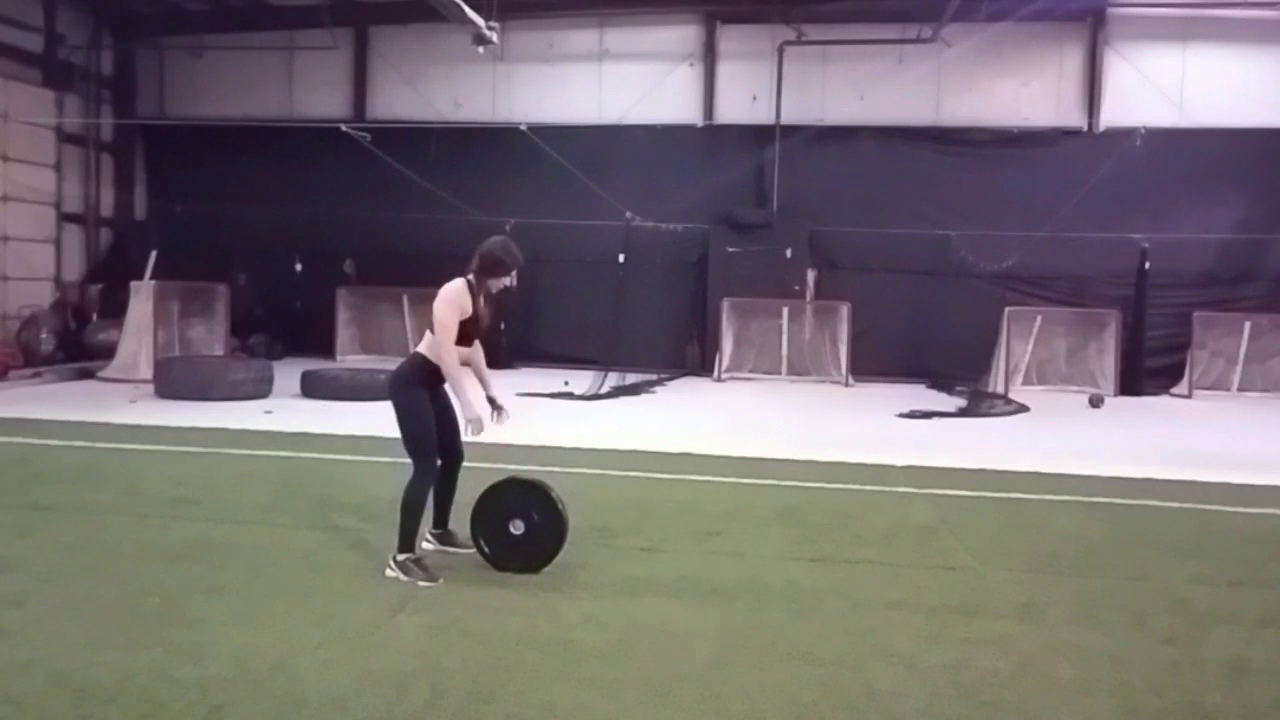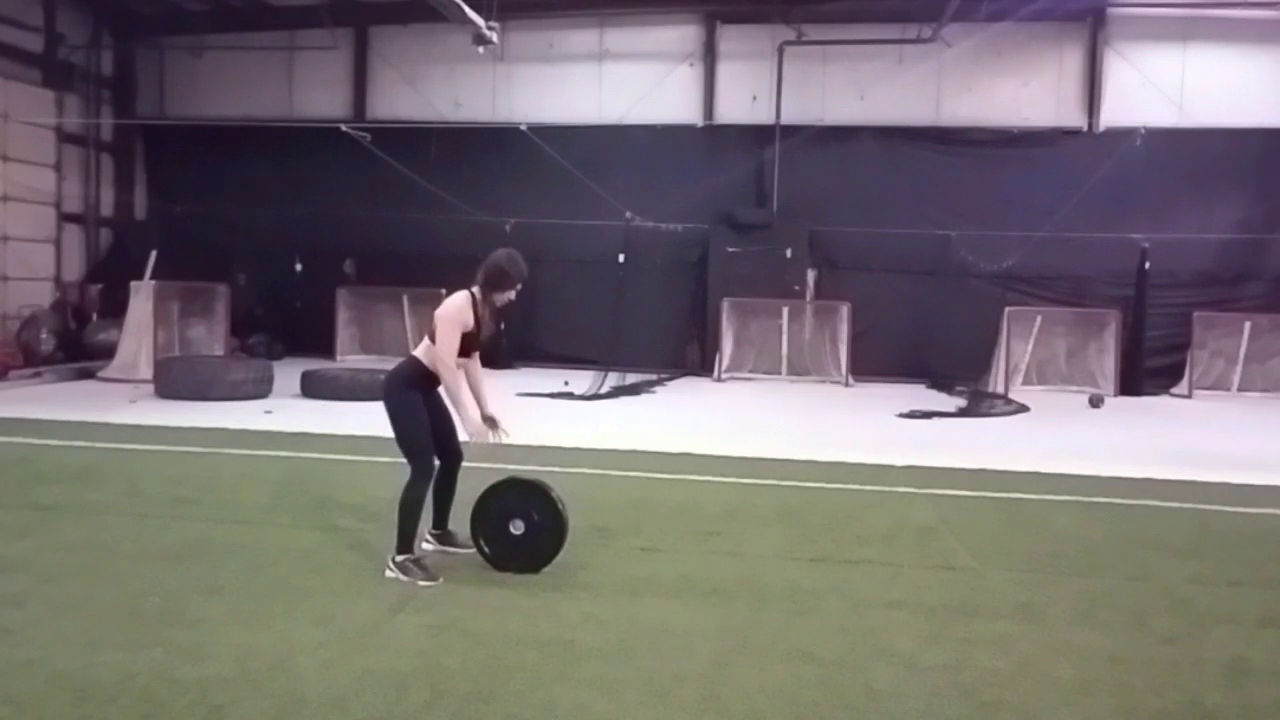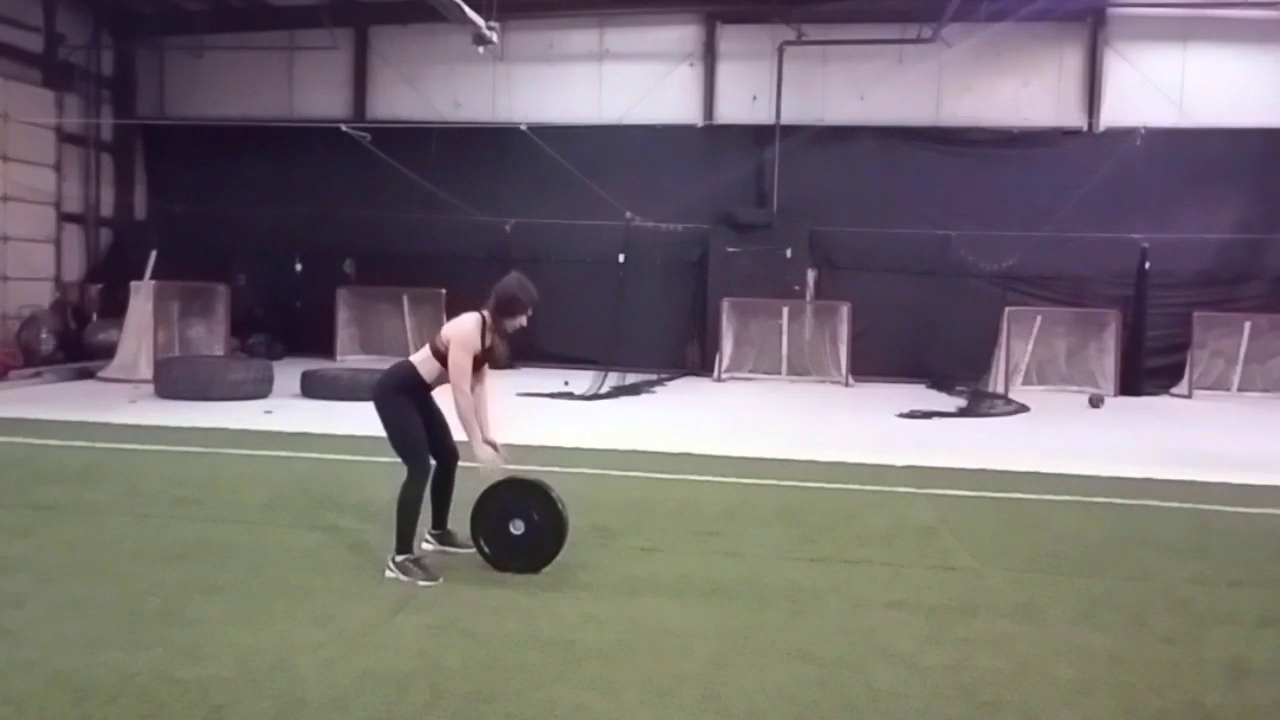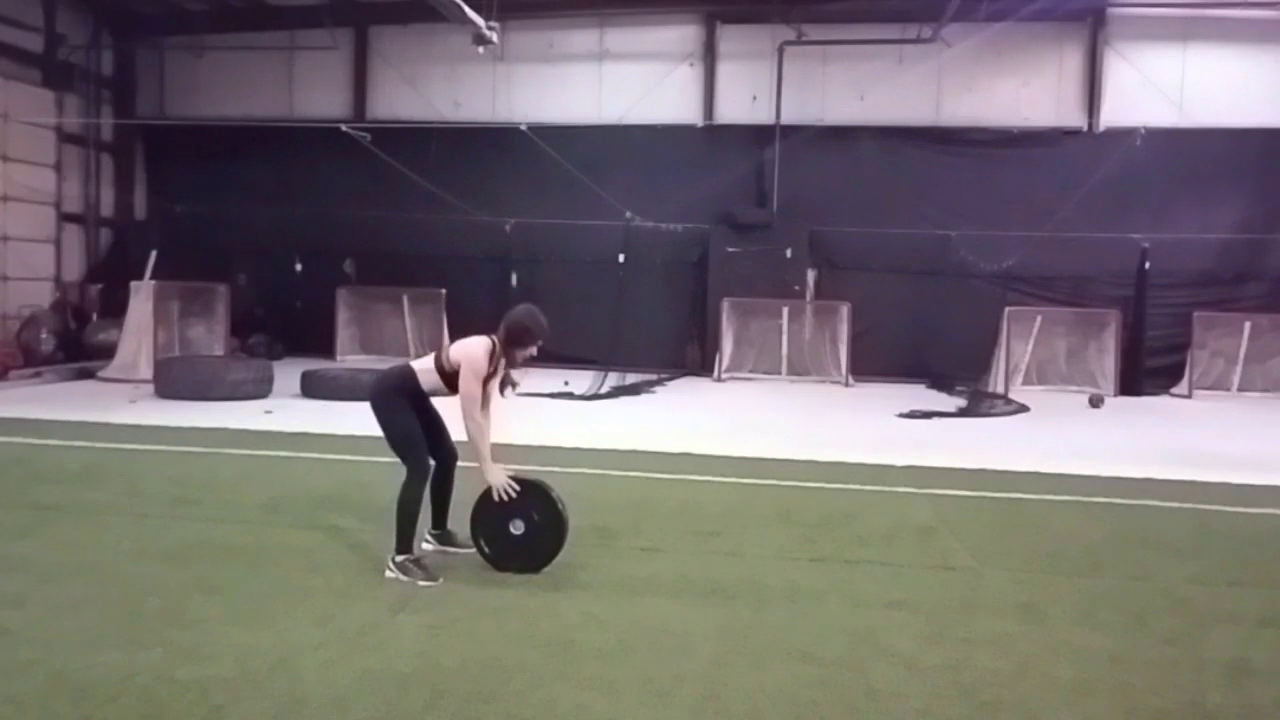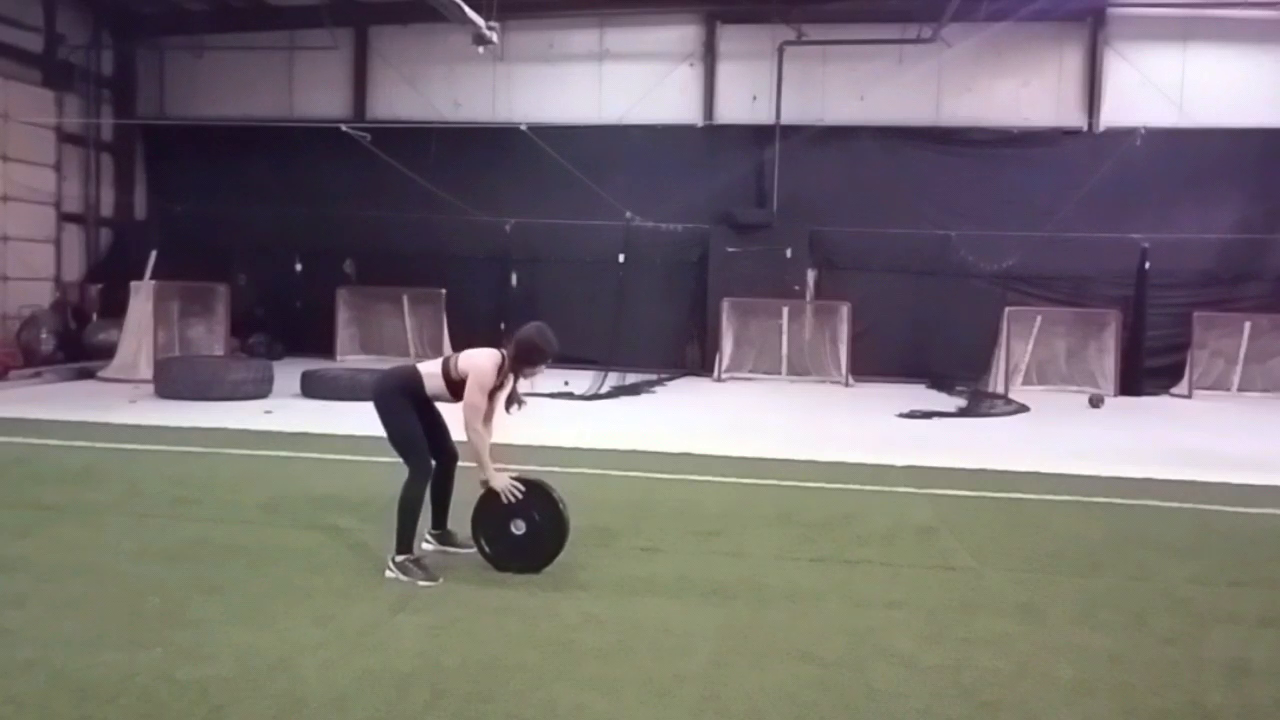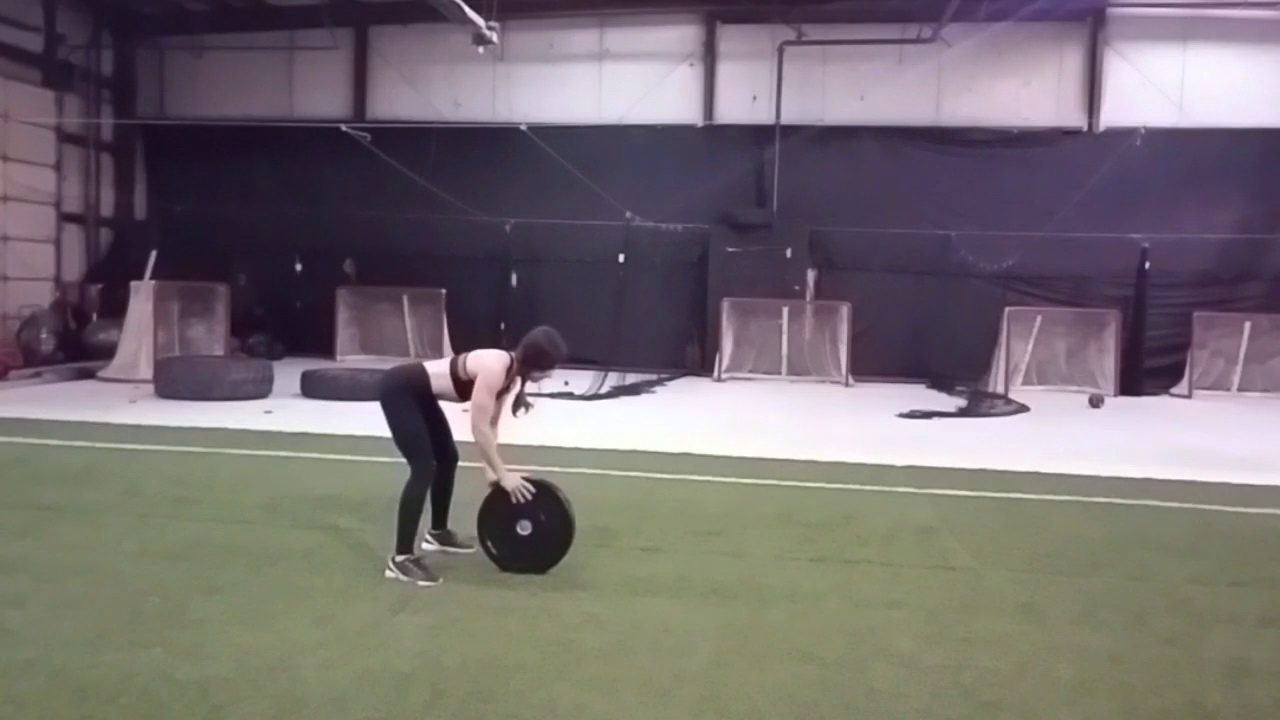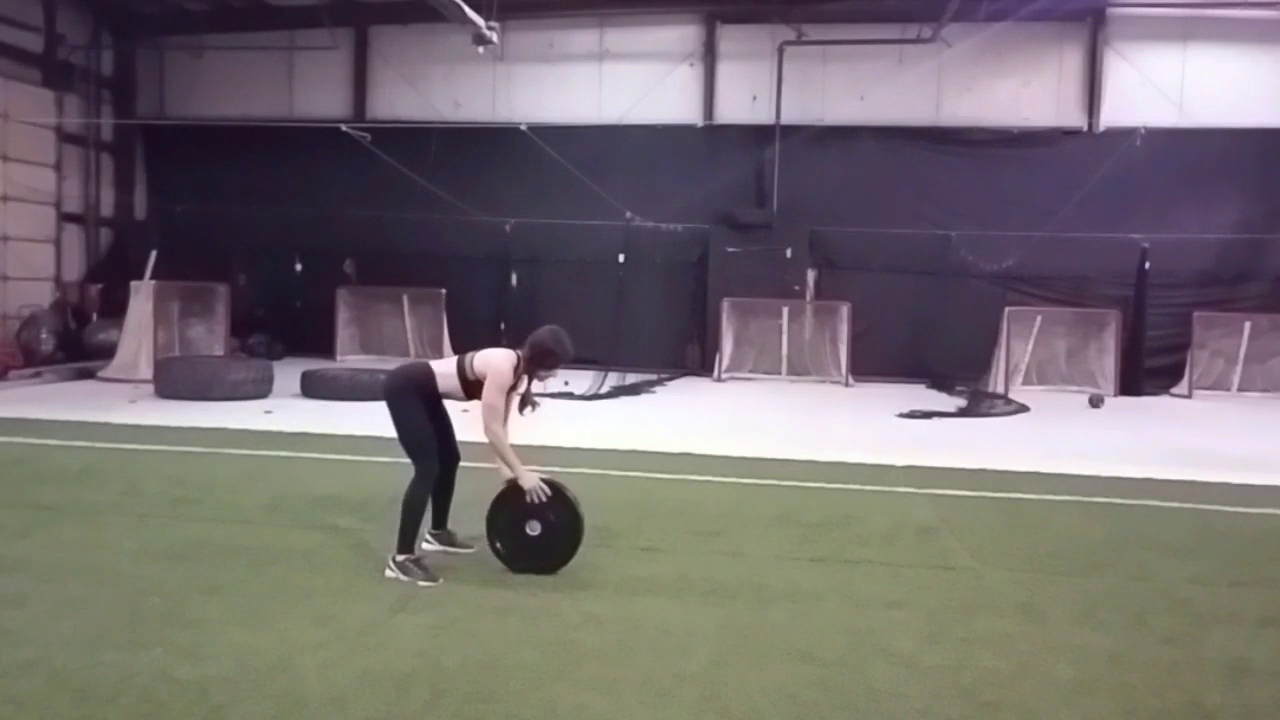
dt=0.2s
person 1, frame 1
left shoulder: (479, 294)
right shoulder: (456, 292)
left elbow: (472, 346)
right elbow: (444, 351)
left wrist: (489, 391)
right wrist: (467, 403)
left hip: (431, 385)
right hip: (411, 384)
left knee: (453, 457)
right knee: (427, 466)
left ankle: (438, 532)
right ankle: (402, 557)
person 1, frame 2
left shoulder: (484, 308)
right shoulder: (459, 306)
left elbow: (470, 360)
right elbow: (447, 365)
left wrist: (484, 409)
right wrist: (468, 418)
left hip: (425, 388)
right hip: (404, 387)
left knee: (452, 457)
right knee: (423, 466)
left ankle: (438, 532)
right ankle: (400, 558)
person 1, frame 3
left shoulder: (491, 332)
right shoulder: (468, 330)
left elbow: (478, 384)
right elbow: (460, 393)
left wrist: (485, 434)
right wrist: (477, 445)
left hip: (416, 391)
right hip: (394, 391)
left knee: (448, 456)
right knee: (419, 467)
left ankle: (438, 533)
right ankle: (400, 558)
person 1, frame 4
left shoulder: (497, 357)
right shoulder: (477, 355)
left elbow: (483, 411)
right elbow: (471, 418)
left wrist: (487, 460)
right wrist: (488, 469)
left hip: (413, 395)
right hip: (390, 392)
left knee: (447, 457)
right knee: (419, 468)
left ankle: (438, 533)
right ankle: (400, 558)
person 1, frame 5
left shoulder: (503, 370)
right shoulder: (486, 367)
left elbow: (484, 424)
right elbow: (472, 428)
left wrist: (485, 470)
right wrist: (491, 474)
left hip: (415, 395)
right hip: (394, 392)
left knee: (447, 457)
right knee: (421, 468)
left ankle: (438, 533)
right ankle: (401, 558)
person 1, frame 6
left shoulder: (510, 372)
right shoulder: (494, 369)
left elbow: (491, 426)
right elbow: (479, 429)
left wrist: (490, 469)
right wrist: (503, 474)
left hip: (420, 393)
right hip: (399, 390)
left knee: (448, 459)
right knee: (423, 469)
left ankle: (437, 533)
right ankle: (401, 559)
person 1, frame 7
left shoulder: (516, 369)
right shoulder: (501, 368)
left elbow: (501, 424)
right elbow: (492, 430)
left wrist: (506, 467)
right wrist: (522, 472)
left hip: (425, 391)
right hip: (405, 389)
left knee: (449, 459)
right knee: (427, 469)
left ankle: (437, 533)
right ankle: (401, 558)
